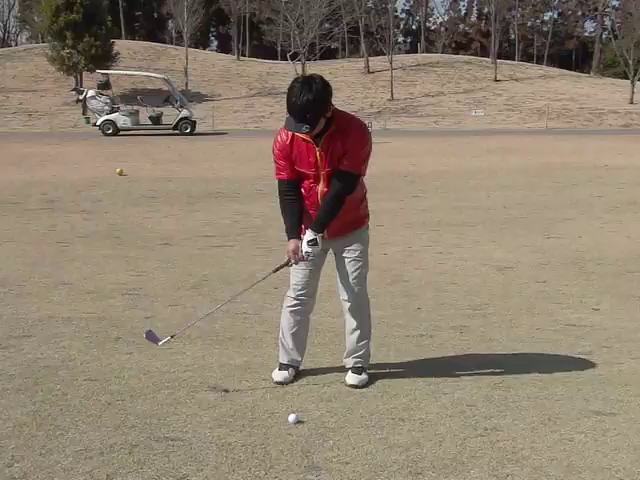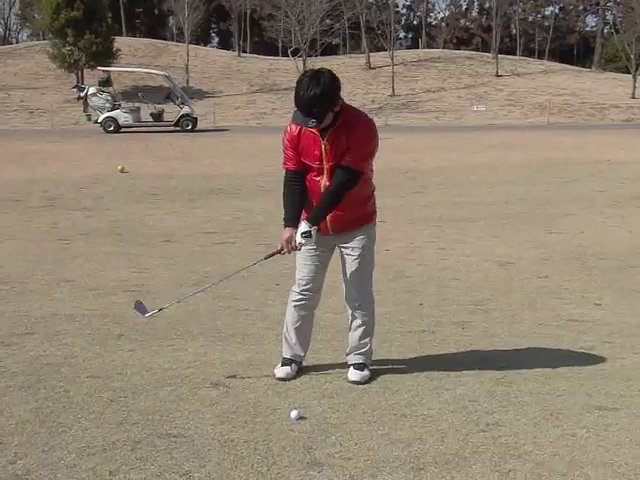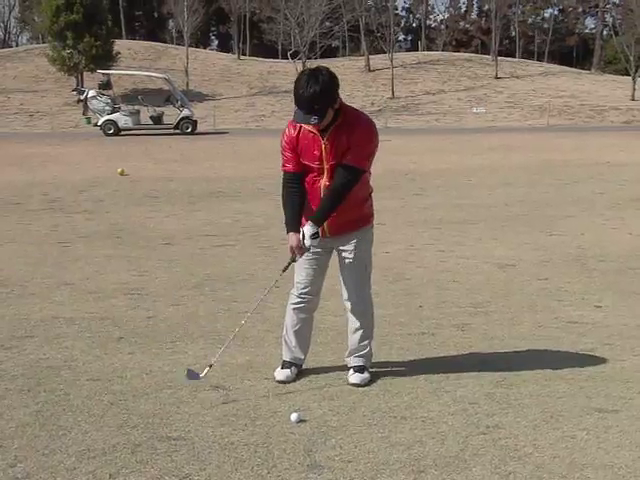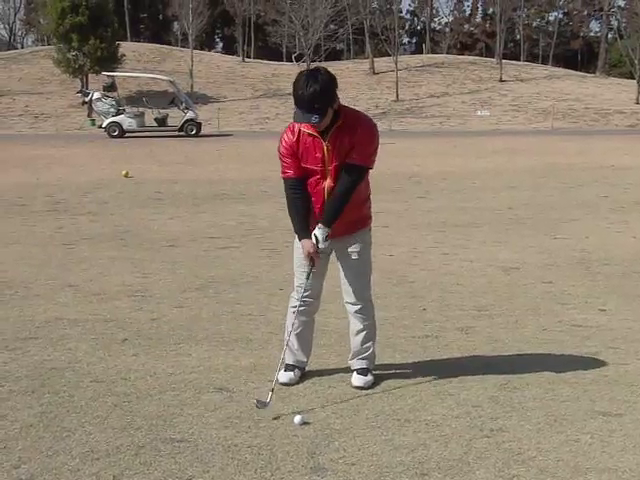
dt=0.2s
person 1, frame 1
left shoulder: (355, 132)
right shoulder: (285, 138)
left elbow: (344, 188)
right elbow: (288, 190)
left wrist: (316, 232)
right wrist: (294, 236)
left hip: (350, 228)
right hip: (306, 229)
left knee: (355, 296)
right knee: (297, 296)
left ankle: (356, 361)
right ankle: (289, 360)
person 1, frame 2
left shoulder: (362, 128)
right shoulder: (295, 130)
left elbow: (343, 183)
right elbow: (294, 180)
left wrist: (310, 223)
right wrist: (290, 225)
left hip: (356, 225)
right hip: (311, 224)
left knee: (358, 294)
right knee: (303, 292)
left ankle: (359, 358)
right ankle: (292, 355)
person 1, frame 3
left shoulder: (362, 128)
right shoulder: (293, 132)
left elbow: (345, 182)
right elbow: (292, 183)
left wrist: (315, 224)
right wrist: (294, 229)
left hip: (353, 227)
right hip: (308, 228)
left knee: (357, 296)
right knee: (302, 295)
left ankle: (359, 361)
right ankle: (292, 358)
person 1, frame 4
left shoulder: (362, 128)
right shoulder: (291, 136)
left elbow: (349, 183)
right elbow: (294, 190)
left wrist: (324, 227)
right wrist: (304, 235)
left hip: (352, 229)
right hip: (309, 230)
left knee: (358, 298)
right knee: (302, 297)
left ankle: (362, 363)
right ankle: (295, 361)
